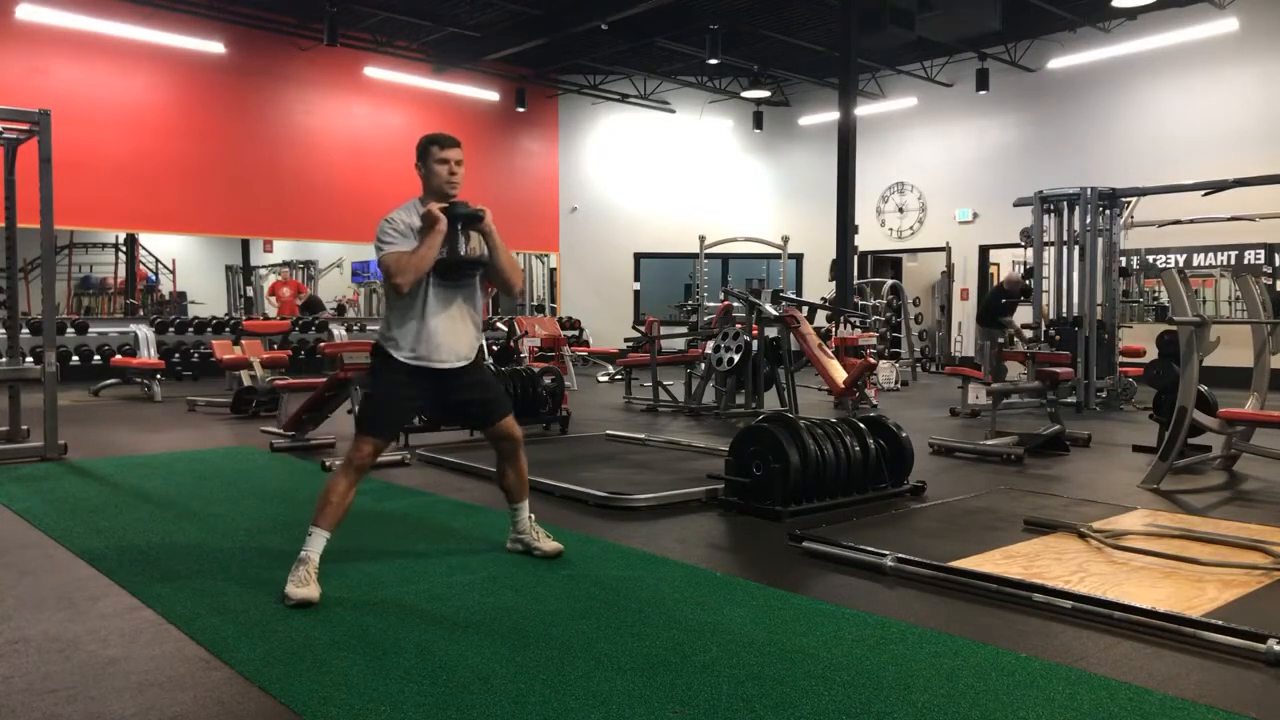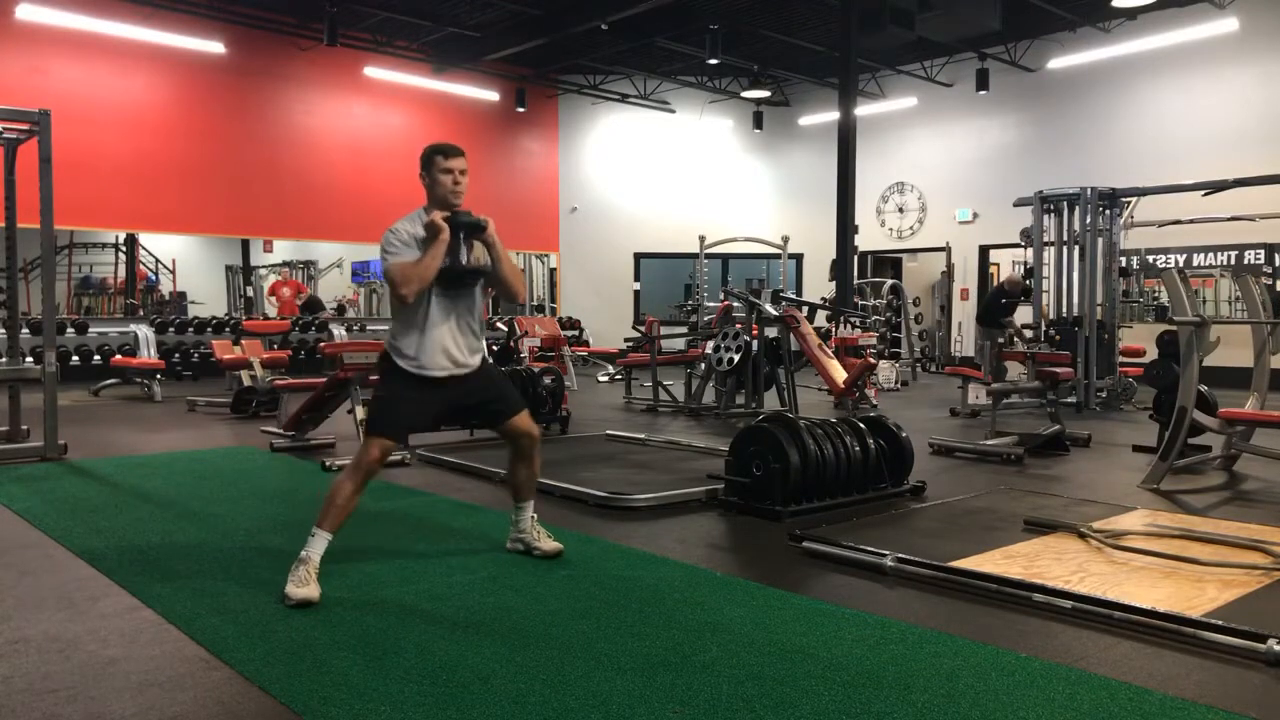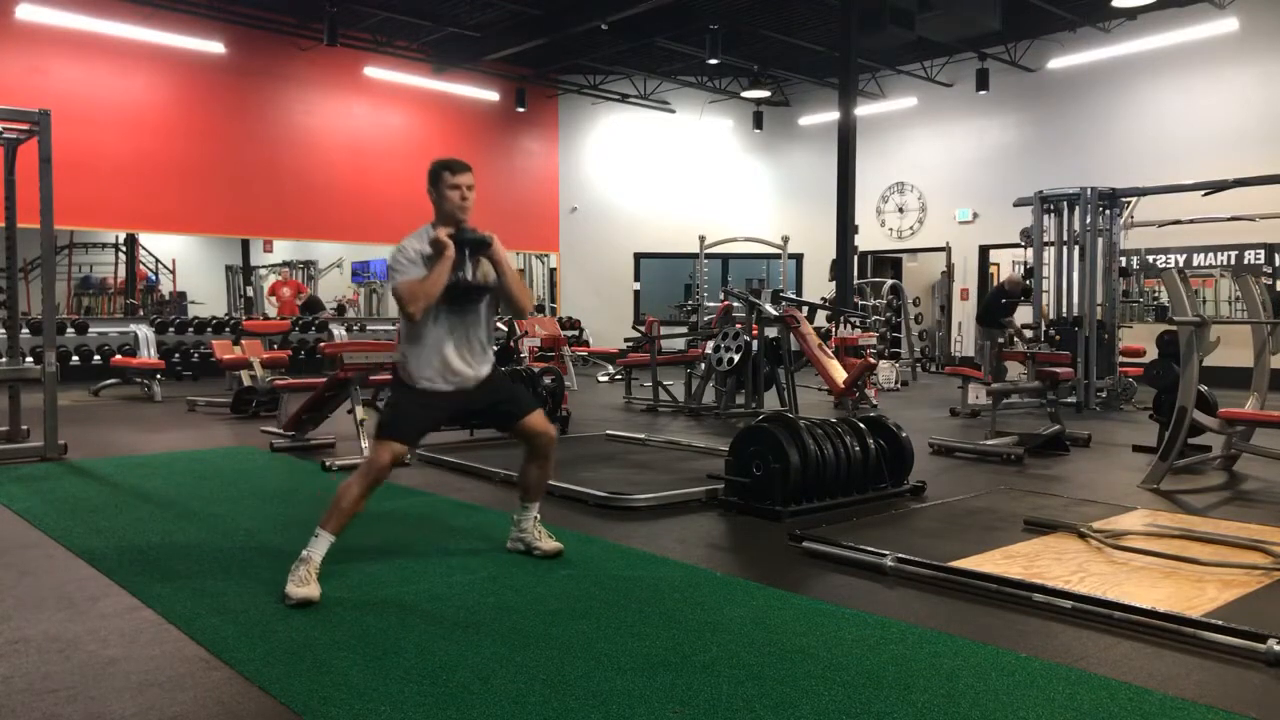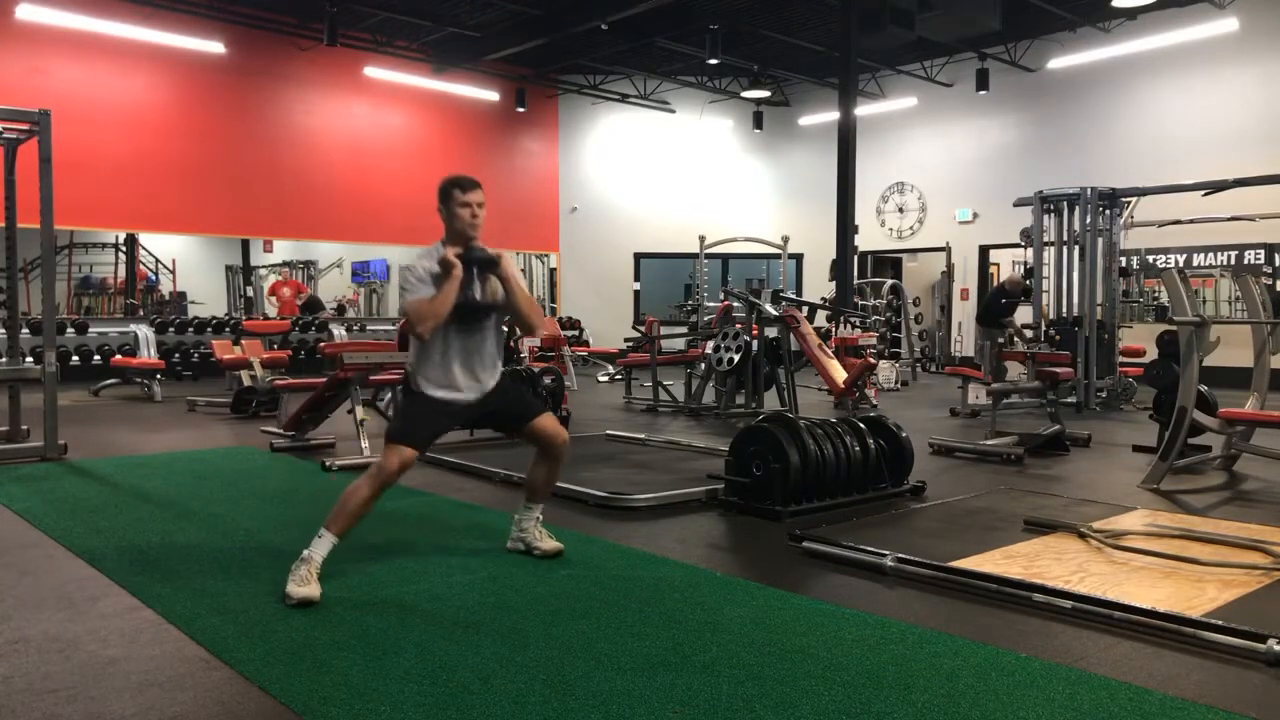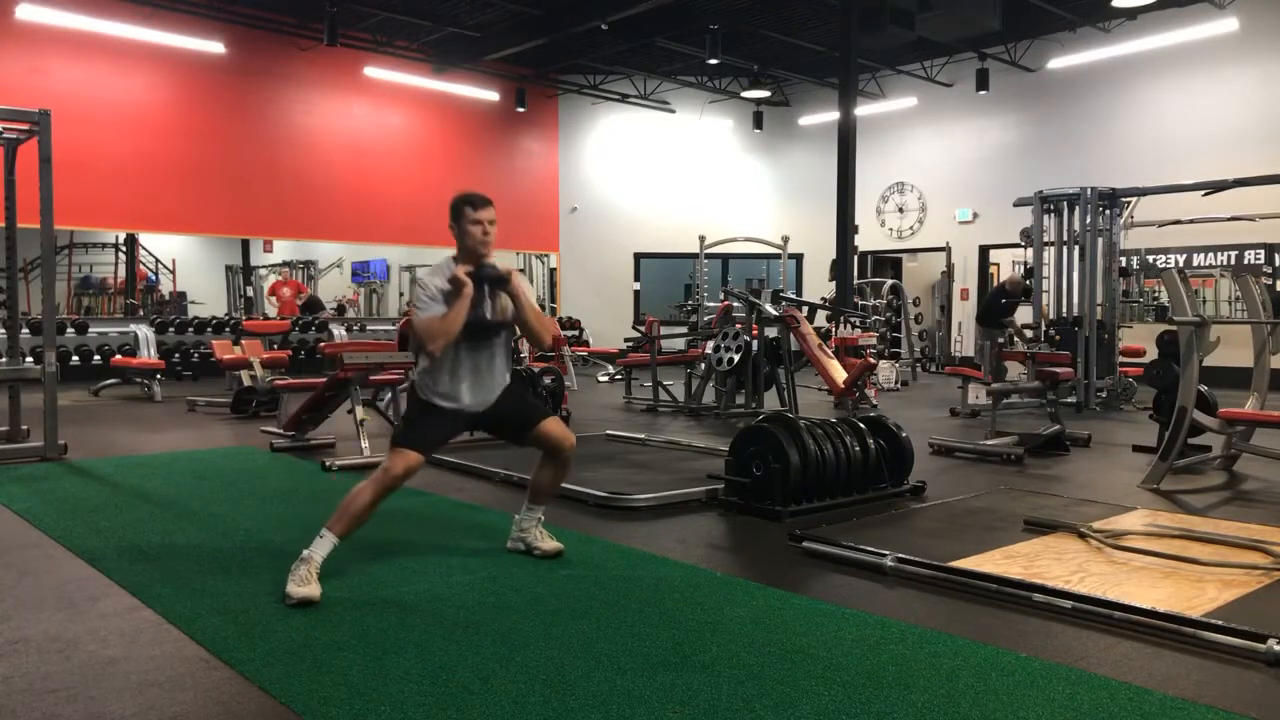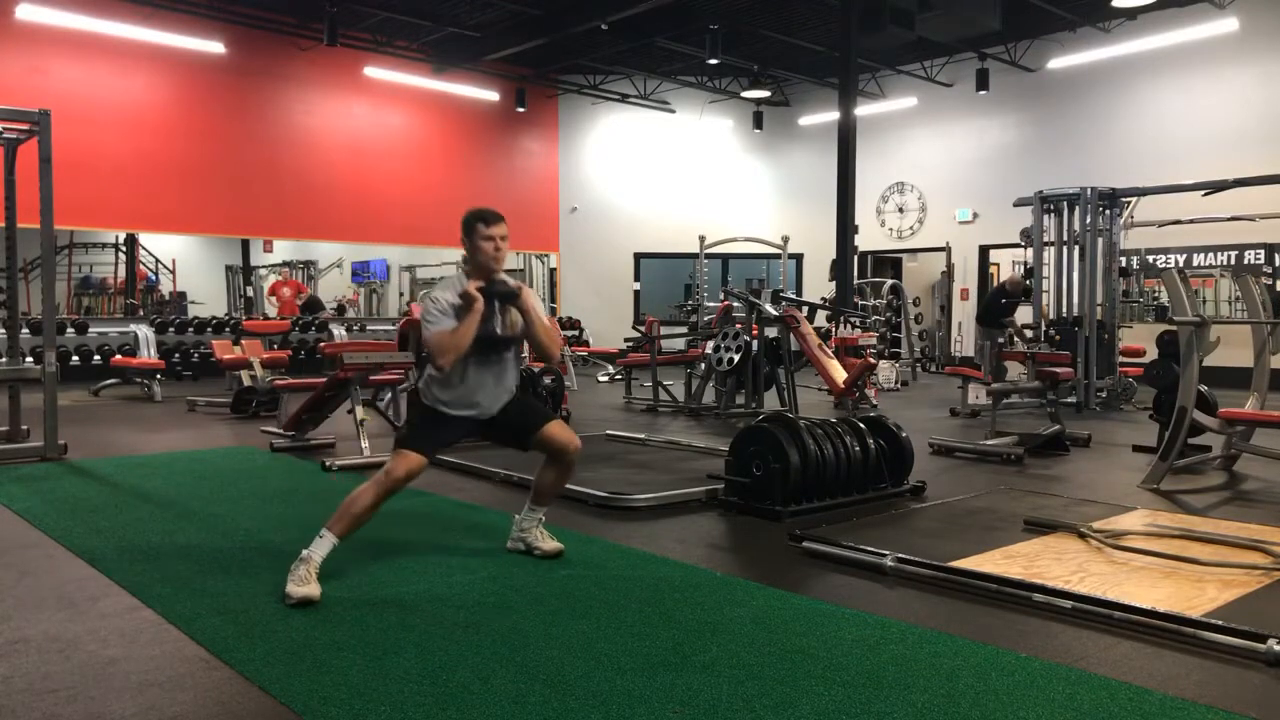
dt=0.1s
person 1, frame 1
left shoulder: (475, 225)
right shoulder: (399, 222)
left elbow: (513, 285)
right elbow: (401, 279)
left wrist: (490, 232)
right wrist: (436, 231)
left hip: (463, 361)
right hip: (405, 362)
left knee: (510, 438)
right knee: (361, 457)
left ankle: (523, 529)
right ankle: (308, 559)
person 1, frame 2
left shoulder: (479, 232)
right shoulder: (404, 233)
left elbow: (517, 295)
right elbow: (405, 291)
left wrist: (491, 242)
right wrist: (438, 240)
left hip: (469, 367)
right hip: (412, 370)
left knee: (526, 435)
right knee: (368, 459)
left ankle: (523, 529)
right ankle: (308, 560)
person 1, frame 3
left shoulder: (486, 248)
right shoulder: (412, 249)
left elbow: (523, 308)
right elbow: (413, 307)
left wrist: (498, 258)
right wrist: (445, 257)
left hip: (479, 375)
right hip: (424, 381)
left knee: (543, 436)
right knee: (379, 463)
left ankle: (525, 529)
right ankle: (310, 559)
person 1, frame 4
left shoulder: (500, 264)
right shoulder: (422, 267)
left elbow: (534, 326)
right elbow: (421, 328)
left wrist: (506, 277)
right wrist: (453, 277)
left hip: (489, 384)
right hip: (433, 390)
left knee: (555, 439)
right knee: (388, 468)
left ankle: (526, 528)
right ankle: (310, 560)
person 1, frame 5
left shoulder: (511, 280)
right shoulder: (433, 282)
left elbow: (544, 340)
right elbow: (432, 344)
left wrist: (516, 293)
right wrist: (464, 295)
left hip: (496, 392)
right hip: (440, 398)
left knee: (563, 443)
right knee: (392, 472)
left ankle: (526, 528)
right ankle: (311, 559)
person 1, frame 6
left shoulder: (521, 294)
right shoulder: (444, 297)
left elbow: (553, 355)
right elbow: (443, 361)
left wrist: (526, 310)
right wrist: (474, 311)
left hip: (501, 402)
right hip: (444, 406)
left knee: (568, 447)
right knee: (395, 474)
left ankle: (526, 529)
right ankle: (310, 560)
